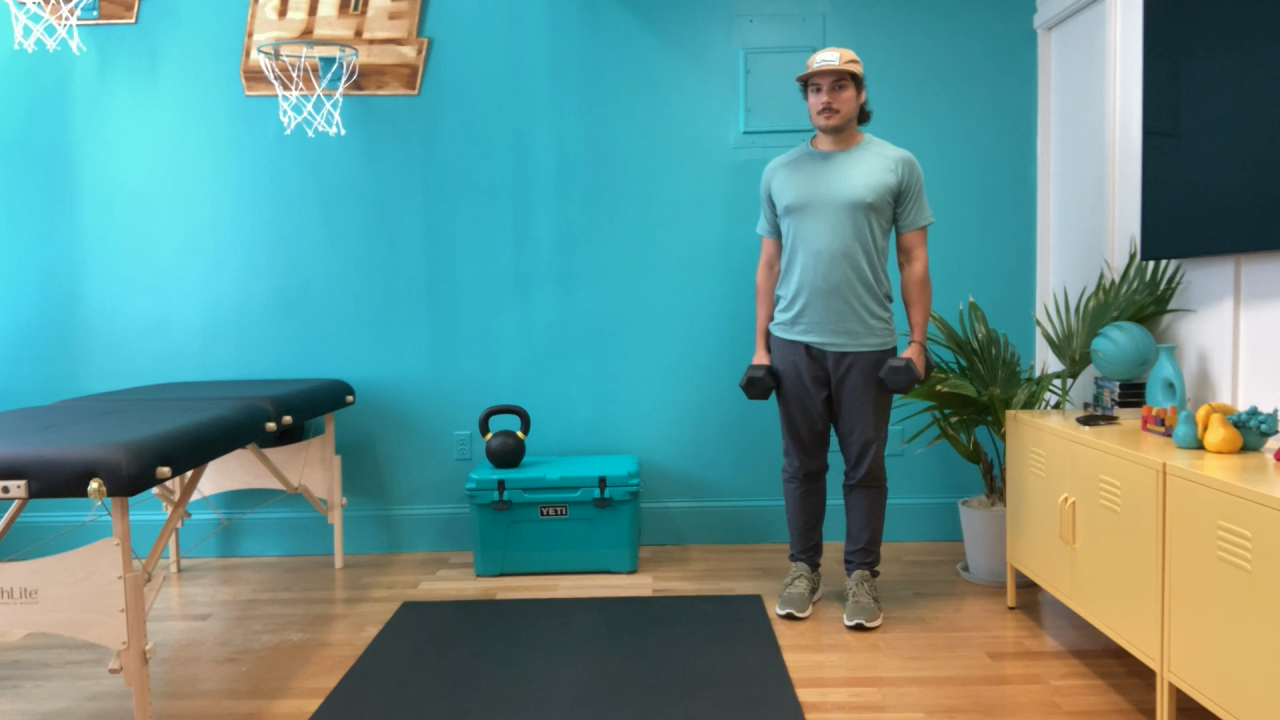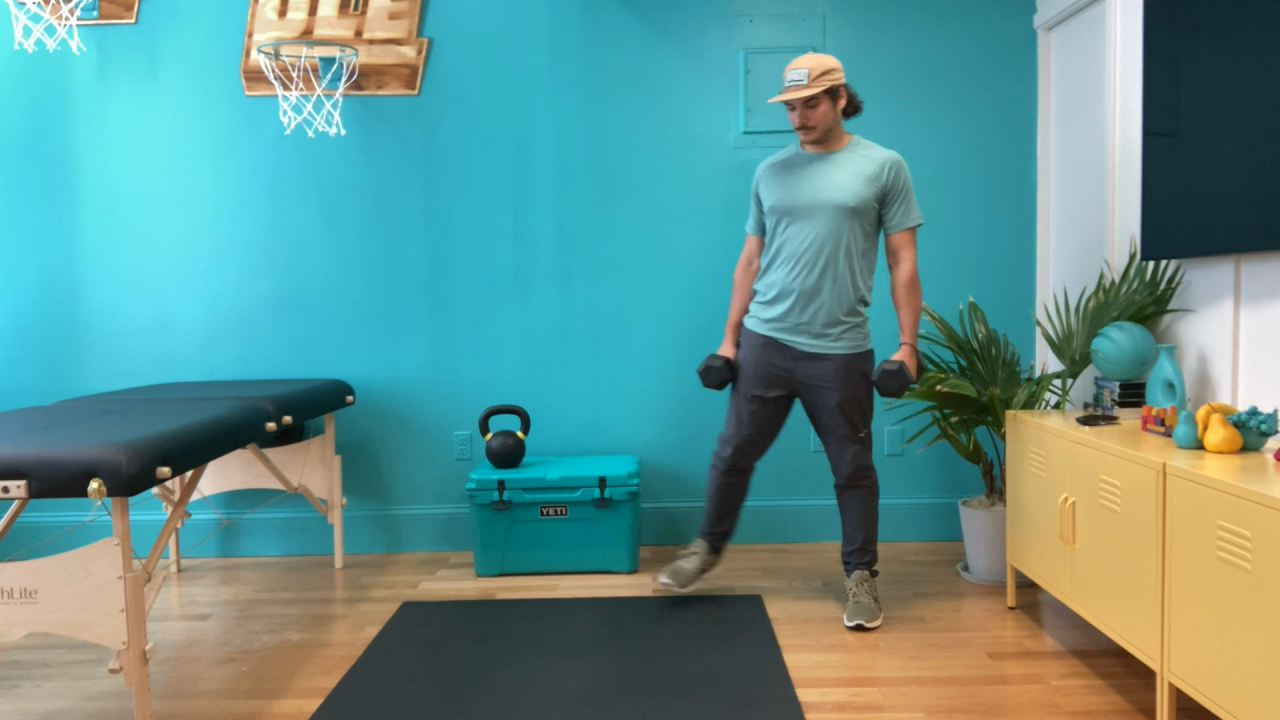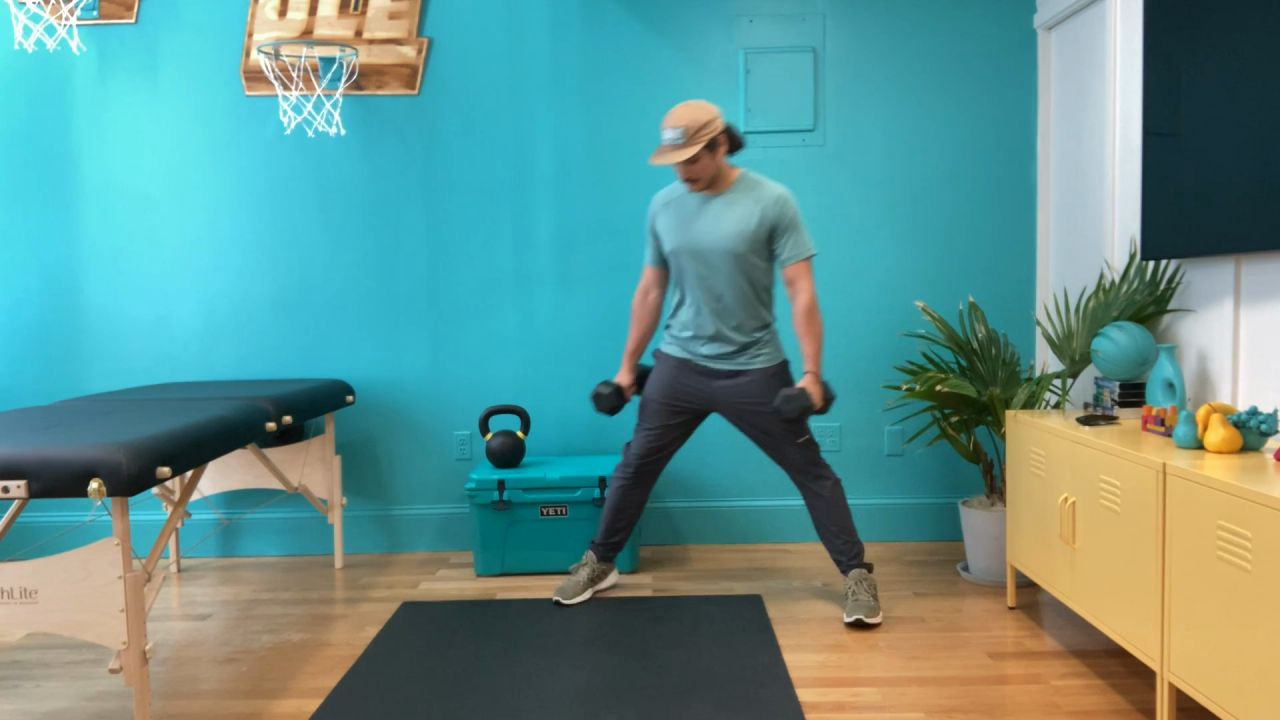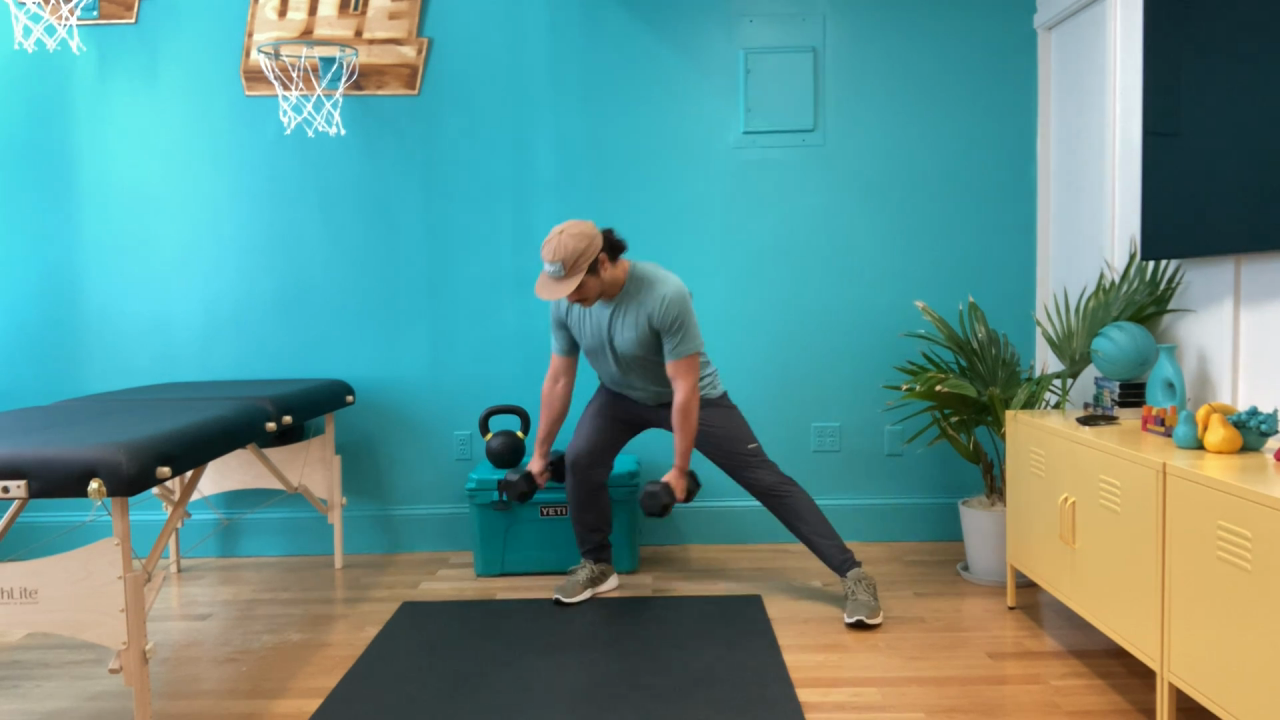
dt=0.4s
person 1, frame 1
left shoulder: (896, 165)
right shoulder: (779, 171)
left elbow: (914, 261)
right elbow: (769, 264)
left wrist: (918, 341)
right wrist: (760, 343)
left hip: (866, 347)
right hip: (795, 344)
left knee: (864, 465)
right knee: (802, 464)
left ankle: (861, 574)
right ankle: (804, 568)
person 1, frame 2
left shoulder: (883, 166)
right shoulder: (772, 170)
left elbow: (903, 260)
right elbow: (751, 258)
left wrist: (908, 342)
right wrist: (730, 336)
left hip: (838, 351)
right hip: (766, 342)
left knee: (852, 469)
right knee: (733, 451)
left ankle: (860, 575)
right ankle: (708, 548)
person 1, frame 3
left shoulder: (771, 202)
right shoulder: (662, 205)
left elbow: (802, 291)
right elbow: (650, 290)
left wrist: (811, 372)
right wrist: (627, 366)
left hip: (752, 369)
right hip: (681, 363)
left knee: (809, 468)
right knee: (638, 462)
left ankle: (857, 573)
right ankle: (599, 561)
person 1, frame 4
left shoulder: (665, 294)
right shoulder: (564, 305)
left elbow: (686, 389)
right elbow: (558, 379)
left wrist: (680, 468)
right wrist: (540, 452)
left hip: (695, 394)
right hip: (622, 394)
left knee: (765, 478)
right knee: (581, 459)
left ankle: (853, 575)
right ankle: (597, 565)
